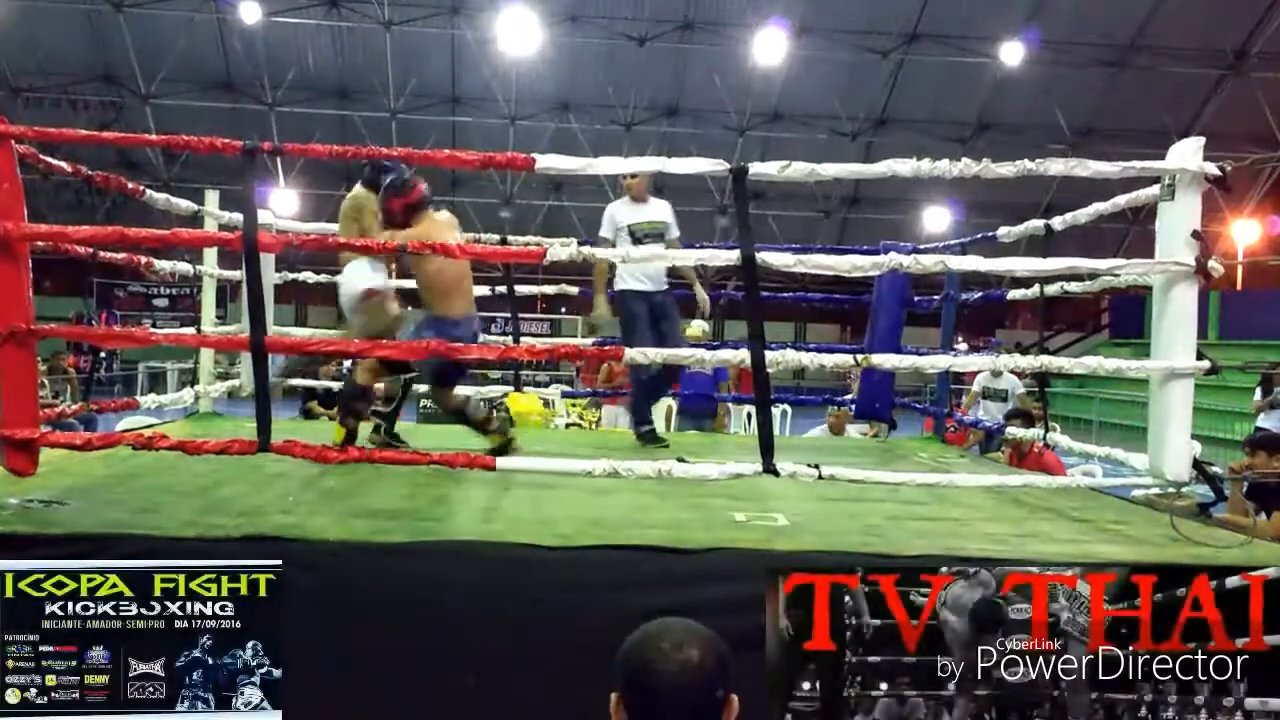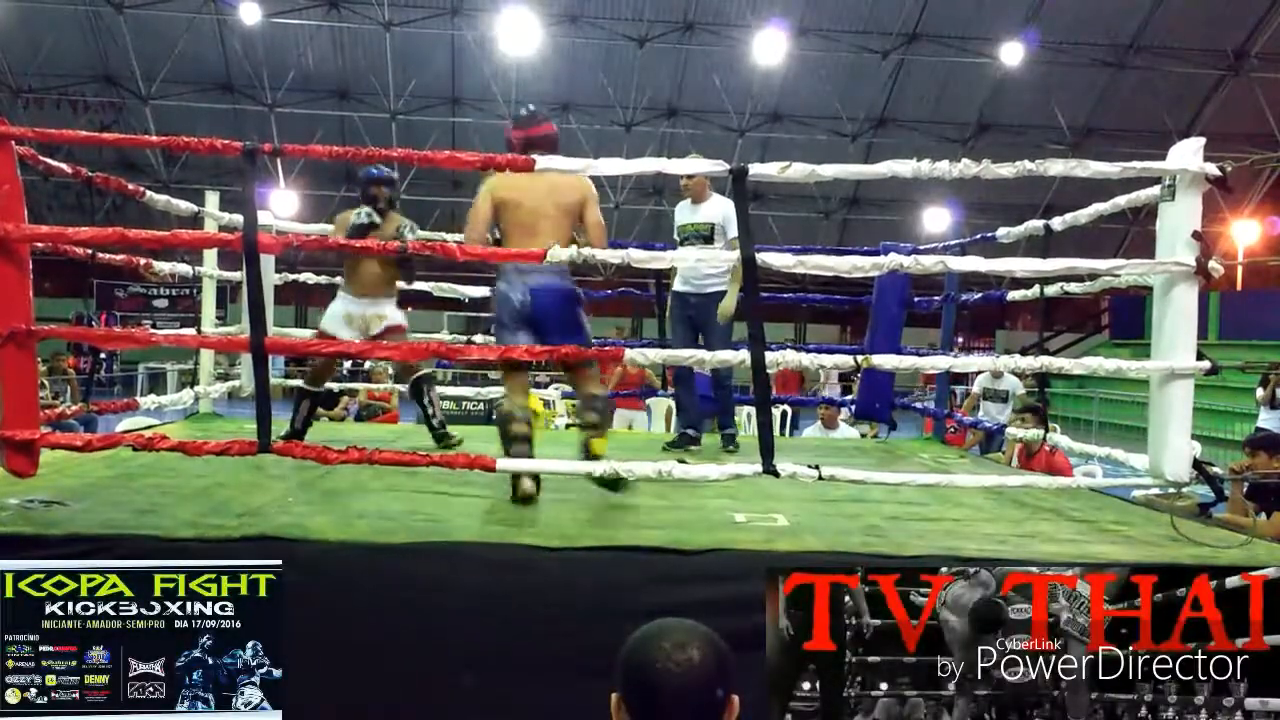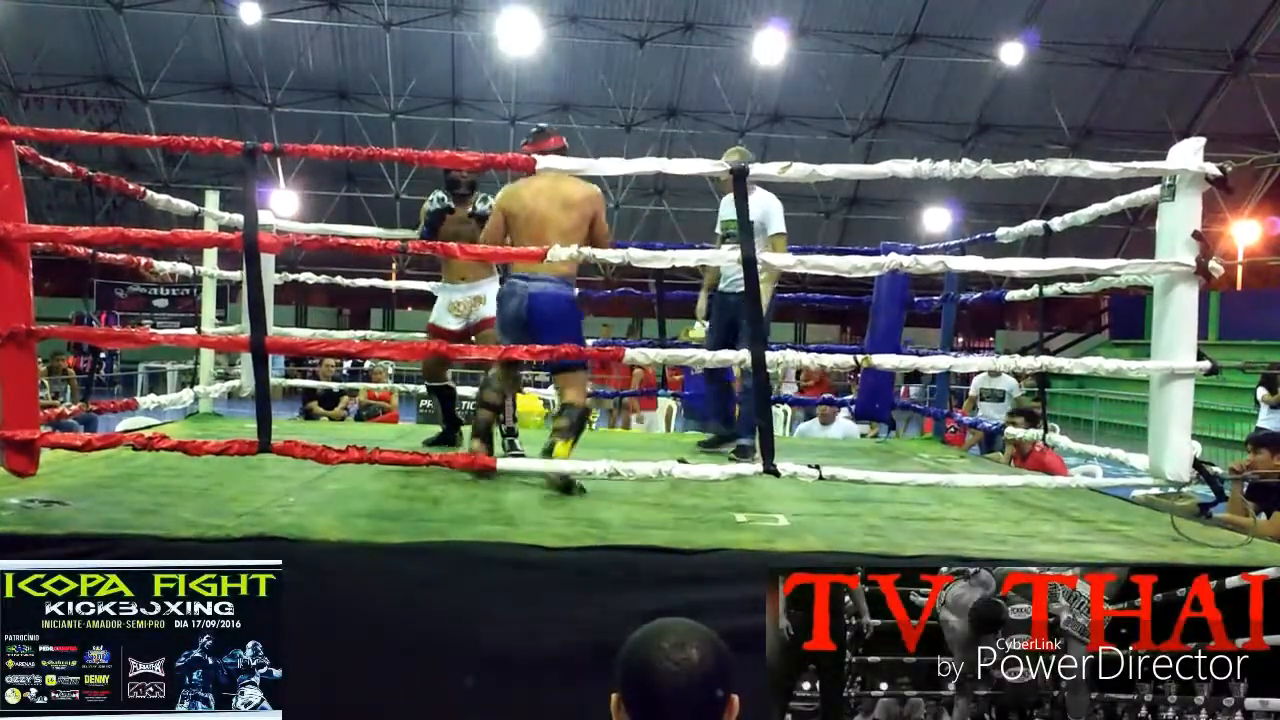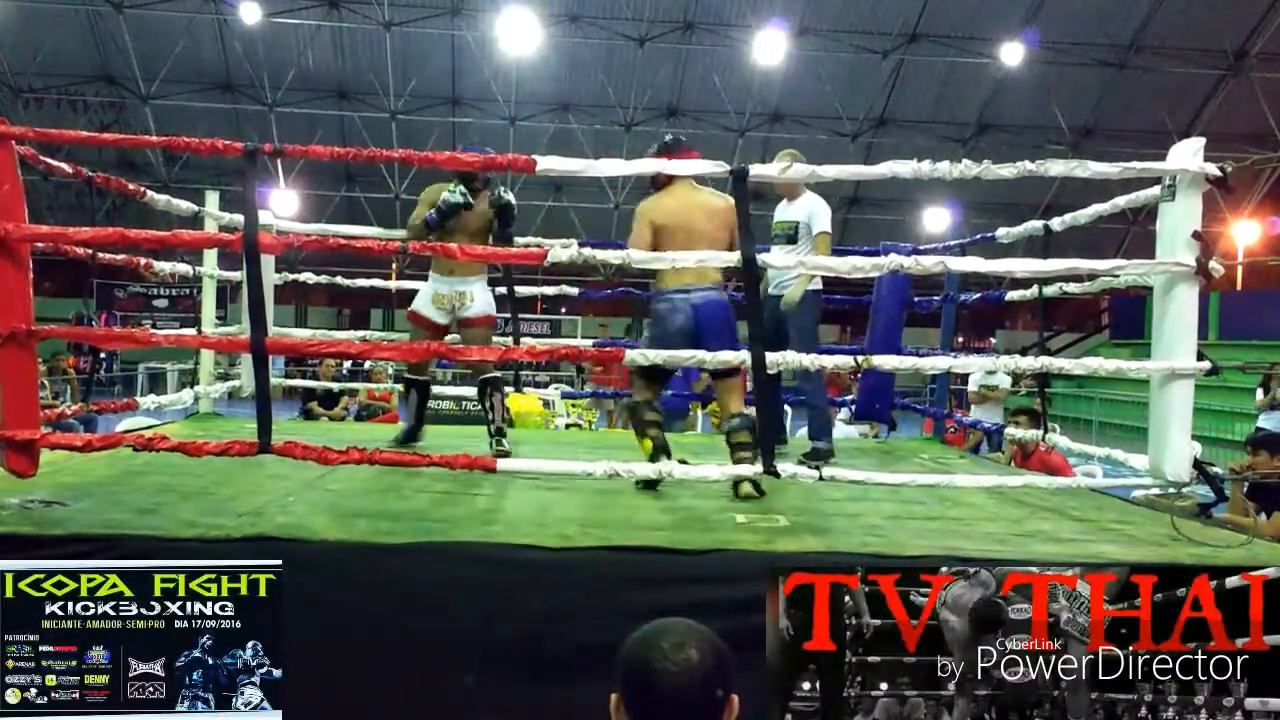
dt=1s
person 1, frame 1
left shoulder: (410, 238)
right shoulder: (448, 221)
left hip: (443, 331)
right hip: (465, 328)
right knee: (444, 397)
right ankle: (502, 434)
person 1, frame 2
left shoulder: (496, 184)
right shoulder: (579, 184)
left elbow: (472, 241)
right elbow: (598, 243)
left hip: (513, 286)
right hip: (556, 287)
left knee: (516, 384)
right knee: (588, 376)
left ankle: (524, 473)
right ankle: (596, 456)
person 1, frame 3
left shoulder: (510, 196)
right shoulder: (589, 194)
left elbow: (486, 248)
right elbow: (600, 246)
left hip: (516, 292)
right hip: (558, 297)
left knee: (506, 368)
right knee: (573, 389)
left ankle: (479, 444)
right ankle: (556, 463)
person 1, frame 4
left shoulder: (651, 207)
right shoulder: (726, 205)
left hip: (672, 307)
right hip: (714, 304)
left knee: (644, 388)
right knee: (731, 397)
left ankle: (658, 458)
right ankle: (745, 476)
person 2, frame 1
left shoulder: (663, 208)
right shoulder: (615, 210)
left elbow: (676, 251)
left wrist: (697, 287)
right wrist: (600, 299)
left hip: (662, 293)
right hip: (630, 293)
right knee: (641, 362)
left ankle: (640, 406)
right ankle: (644, 426)
person 2, frame 2
left shoulder: (724, 207)
right shoulder: (680, 210)
left wrist: (732, 294)
right wrist: (670, 296)
left hip: (715, 295)
right hip: (682, 296)
left knee: (719, 365)
right knee: (681, 367)
left ankle: (727, 431)
right ankle: (689, 431)
person 2, frame 3
left shoulder: (767, 203)
right shoulder: (725, 202)
left elbow: (780, 253)
left wrist: (765, 293)
right wrist: (704, 293)
right hip: (725, 295)
left knee: (750, 371)
right knee: (713, 364)
left ankle: (745, 439)
right ankle: (723, 431)
person 2, frame 4
left shoulder: (815, 205)
right shoulder: (780, 208)
left elbow: (822, 251)
left wrist: (801, 285)
right wrist: (759, 295)
left hip: (803, 297)
right hip: (775, 297)
left knee: (807, 369)
left ankle: (822, 442)
right ankle: (774, 432)
person 3, frame 1
left shoulder: (369, 200)
right shoulder: (362, 197)
right elbow: (379, 240)
left hip: (374, 278)
right hip: (363, 275)
left knee: (400, 358)
left ankle: (383, 426)
person 3, frame 2
left shoulder: (401, 224)
right shoulder: (345, 220)
left elbow: (407, 270)
right wrist: (356, 233)
left hip: (385, 308)
right hip: (348, 305)
left knee: (412, 366)
right knee: (319, 370)
left ankle: (439, 430)
right ankle: (297, 429)
person 3, frame 3
left shoulder: (486, 205)
right shoulder: (432, 206)
left wrist: (489, 221)
right wrist: (432, 221)
left hip: (485, 292)
right hip: (449, 296)
right knee: (432, 367)
left ankle: (510, 439)
right ankle: (451, 428)
person 3, frame 4
left shoulder: (492, 200)
right shoulder: (436, 193)
left elbow: (504, 247)
right elbow: (413, 233)
left wrist: (507, 215)
right wrist: (442, 211)
left hip: (474, 288)
right hip: (438, 286)
left knee: (482, 363)
right knee: (416, 360)
left ankle: (498, 436)
right ankle: (412, 427)
